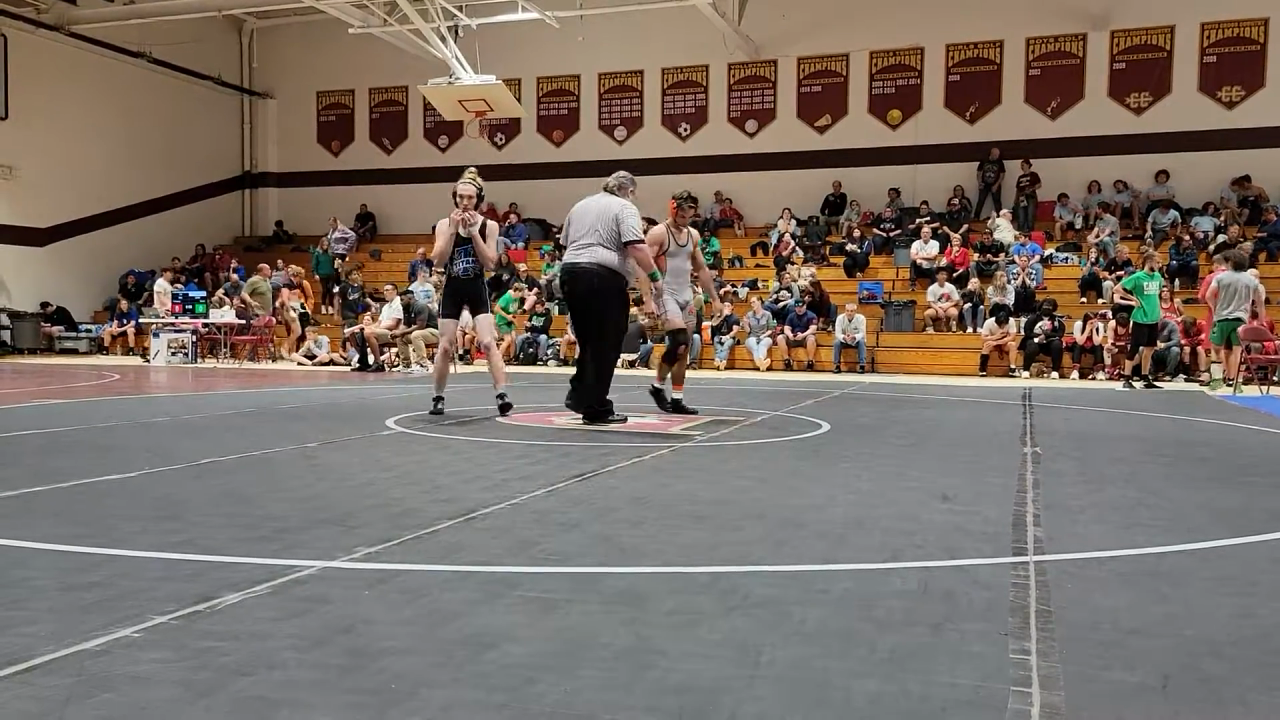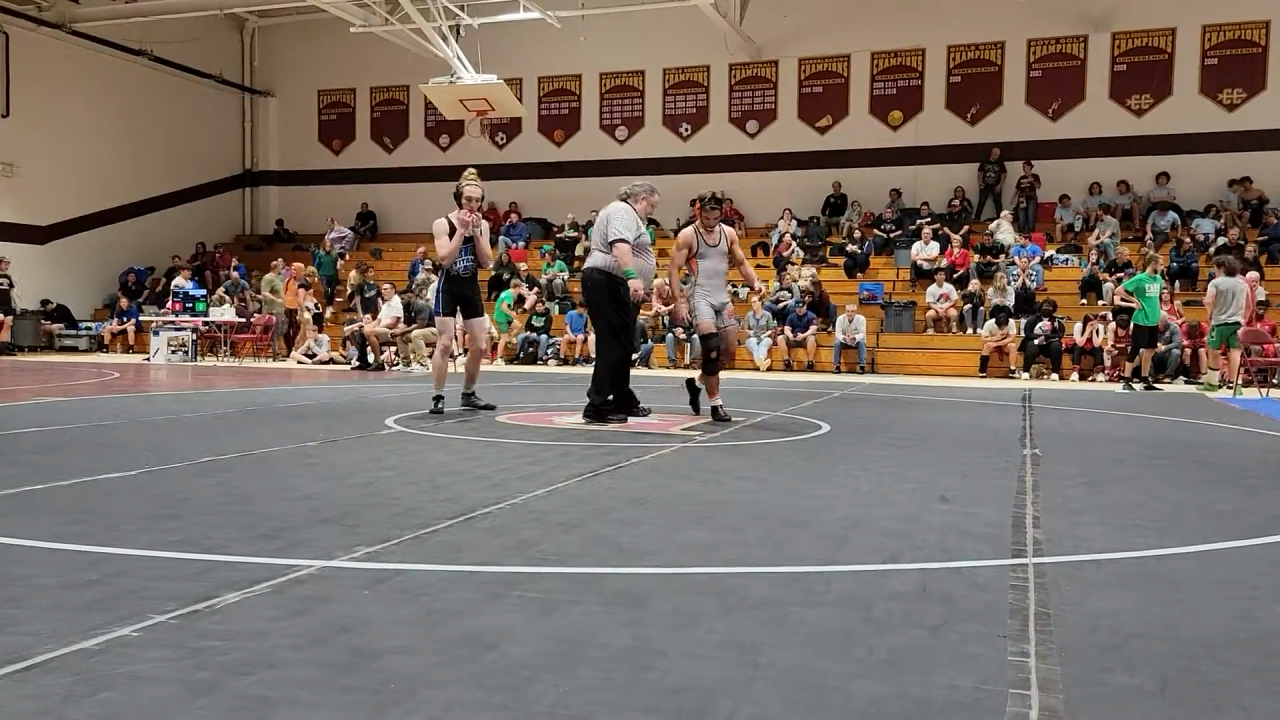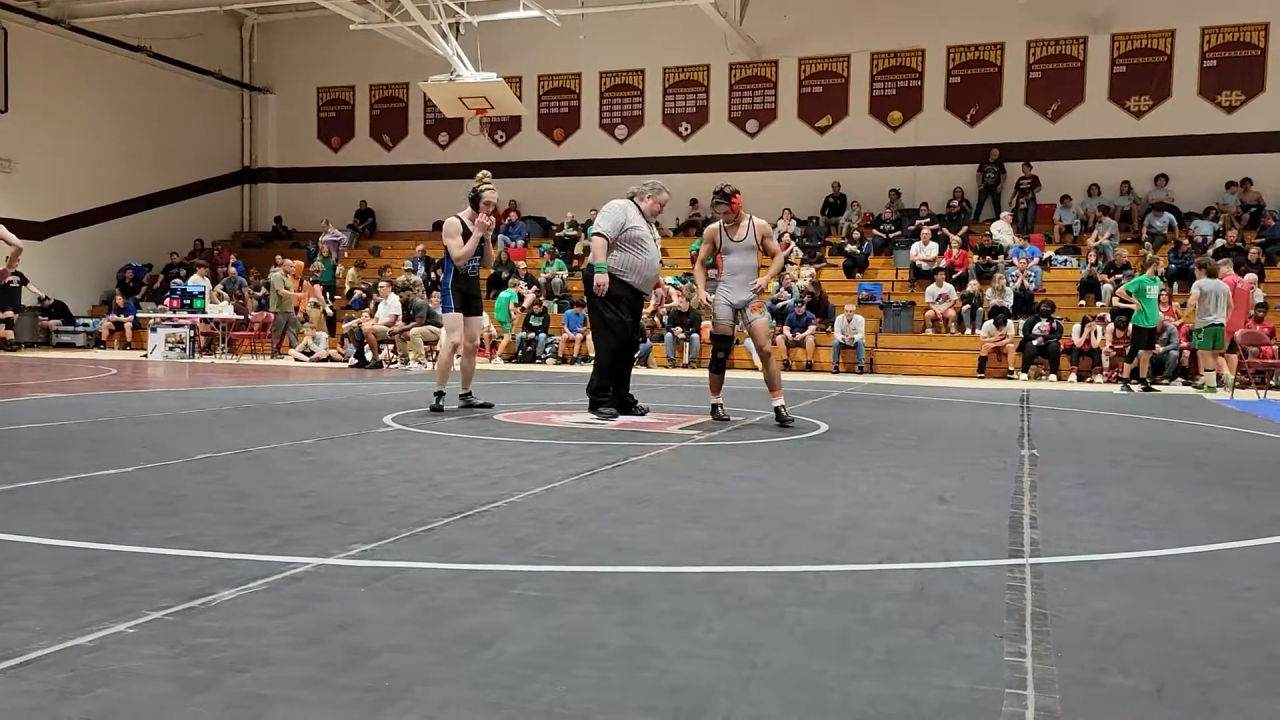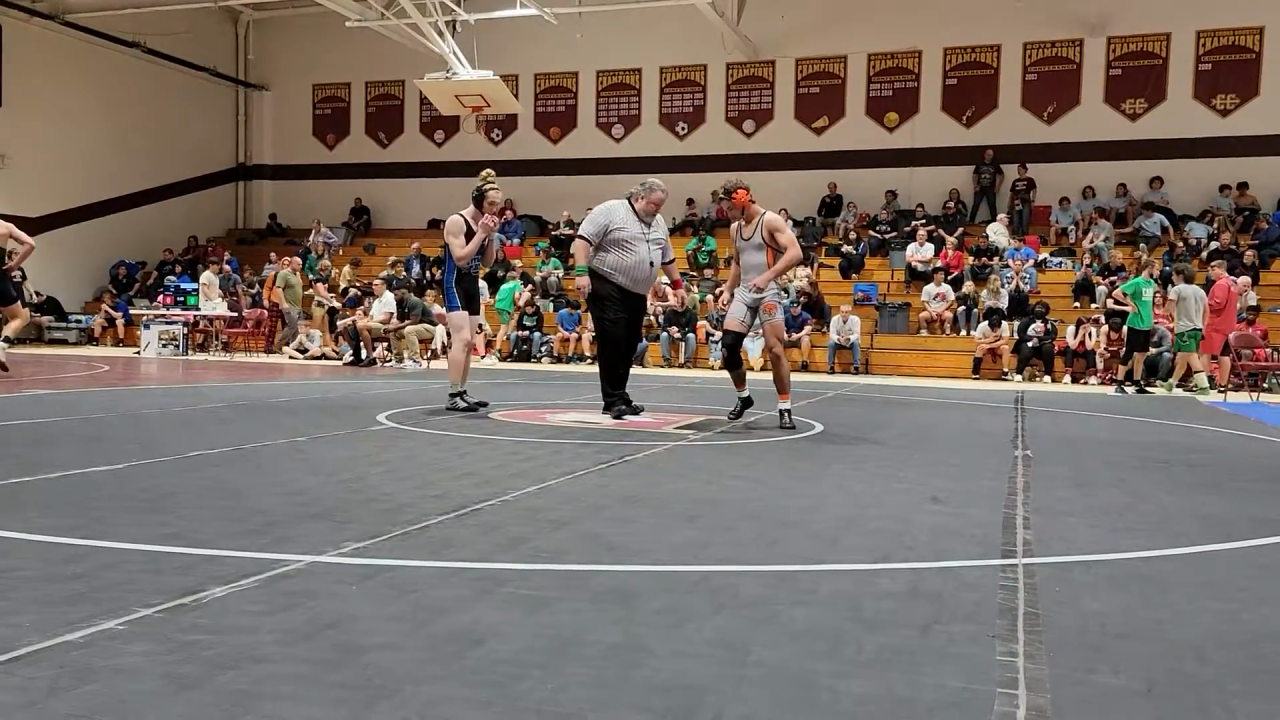
dt=0.3s
person 1, frame 1
left shoulder: (489, 226)
right shoulder: (444, 224)
left elbow: (489, 263)
right elbow: (437, 261)
left wrist: (474, 232)
right wrist: (454, 229)
left hip: (477, 289)
right hip: (452, 289)
left knee: (487, 342)
right knee: (446, 346)
left ankle: (502, 396)
right ankle: (438, 398)
person 1, frame 2
left shoulder: (482, 226)
right shoulder: (443, 224)
left elbow: (487, 262)
right elbow: (444, 259)
left wrist: (476, 232)
right wrist: (460, 230)
left hip: (471, 288)
right hip: (448, 288)
left knee: (480, 347)
right knee: (445, 344)
left ankle: (468, 394)
right ankle: (438, 397)
person 1, frame 3
left shoulder: (484, 225)
right shoulder: (453, 223)
left elbow: (488, 263)
right elbow: (459, 258)
left wrist: (487, 236)
right wrist: (478, 232)
left hip: (473, 287)
right hip: (454, 286)
left knee: (472, 343)
right knee: (453, 340)
left ankle: (466, 394)
right ankle: (438, 394)
person 1, frame 4
left shoulder: (484, 224)
right shoulder: (456, 221)
left elbow: (487, 262)
right elbow: (460, 259)
left wrist: (491, 236)
right wrist: (481, 233)
left hip: (472, 285)
right hip: (455, 285)
left knee: (469, 343)
right knee: (462, 339)
left ankle: (461, 392)
right ankle: (453, 396)
person 2, frame 1
left shoulder: (581, 206)
right shoulder: (624, 208)
left elbow: (565, 244)
right elbow: (637, 247)
right wrist: (654, 277)
left hip: (571, 276)
right hip: (603, 280)
left knee: (589, 341)
right knee: (605, 344)
left ankle: (579, 395)
right ankle: (596, 408)
person 2, frame 2
left shoulder: (619, 211)
right shoulder: (624, 213)
right elbow: (620, 247)
left wrist: (630, 279)
right wrist: (632, 277)
left hip: (604, 284)
right hip: (609, 285)
left knee: (619, 345)
right knee: (613, 345)
left ankle: (624, 402)
right ankle: (598, 407)
person 2, frame 3
left shoulder: (647, 222)
right shoulder: (619, 209)
left elbow: (649, 259)
right elbow: (599, 238)
left wrist: (656, 285)
right wrist: (600, 270)
left hip: (633, 291)
right hip: (610, 286)
left knee: (628, 344)
right knee: (612, 340)
left ankle: (621, 399)
right ankle: (599, 399)
person 2, frame 4
left shoulder: (658, 223)
right shoulder: (610, 211)
left elbow: (667, 259)
right elbow: (582, 239)
left wrist: (678, 285)
right wrist: (581, 273)
left hip: (635, 294)
right hip: (606, 287)
left knee: (628, 346)
right knee: (612, 342)
left ankle: (619, 398)
right ankle: (613, 399)
person 3, frame 1
left shoulder: (693, 235)
right shoulder: (658, 233)
left elbow: (701, 268)
left wrist: (714, 298)
right wrist: (648, 300)
left hip: (687, 295)
right hip: (666, 295)
left knee: (683, 347)
right knee: (679, 344)
left ankle: (674, 397)
right ankle: (658, 386)
person 3, frame 2
left shoulder: (729, 233)
right shoulder: (687, 235)
left elbow: (741, 263)
right elbow: (673, 270)
left wrist: (755, 282)
right wrist: (679, 302)
left hip: (723, 297)
right hip: (700, 297)
left knee: (729, 351)
right knee: (712, 349)
left ankle: (696, 384)
right ankle: (715, 404)
person 3, frame 3
left shoulder: (760, 226)
right shoulder: (712, 231)
left elbow: (777, 256)
right elbow: (700, 264)
left wrist: (767, 278)
right wrist: (701, 289)
left hip: (752, 295)
right hip: (723, 294)
left knee: (764, 348)
right knee: (720, 351)
left ankle: (779, 406)
right ankle: (716, 403)
person 3, frame 4
left shoulder: (772, 221)
right shoulder: (735, 228)
left elbow: (795, 253)
left wrist: (768, 276)
right wrist: (727, 291)
left hip: (768, 293)
right hip: (743, 293)
left knee: (775, 351)
right knee: (729, 345)
left ankle: (785, 409)
right ankle: (743, 396)
